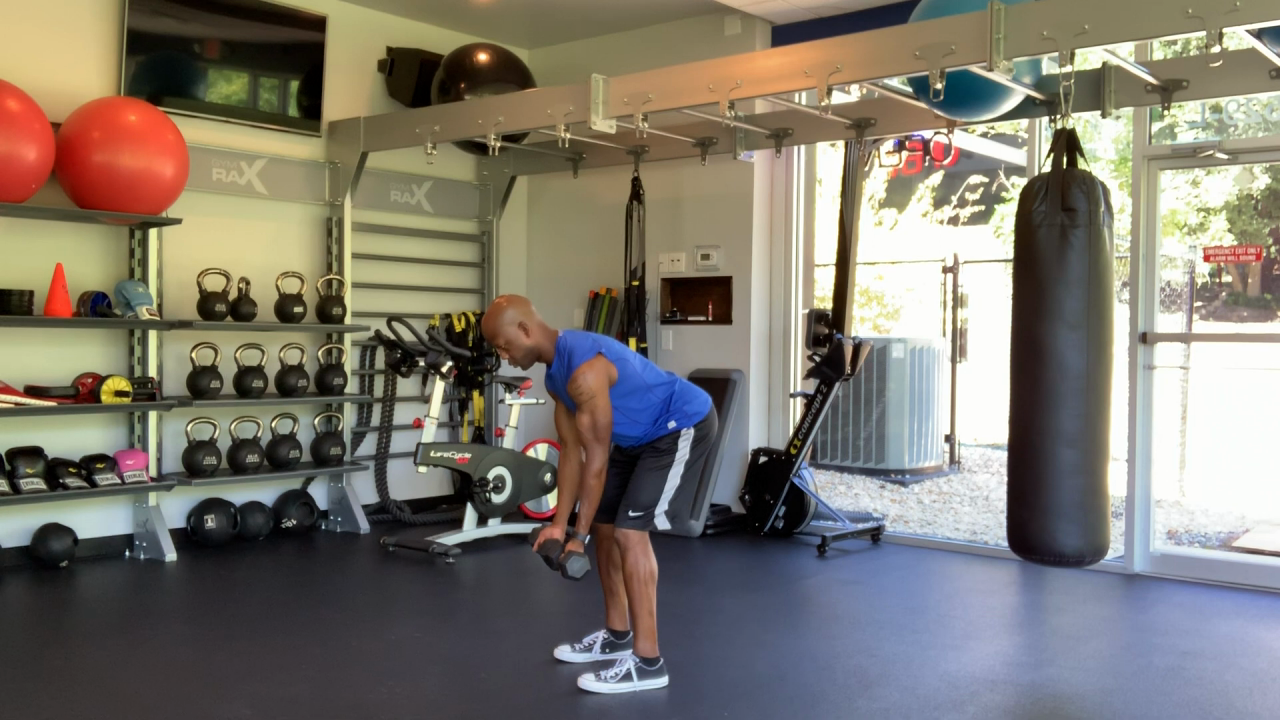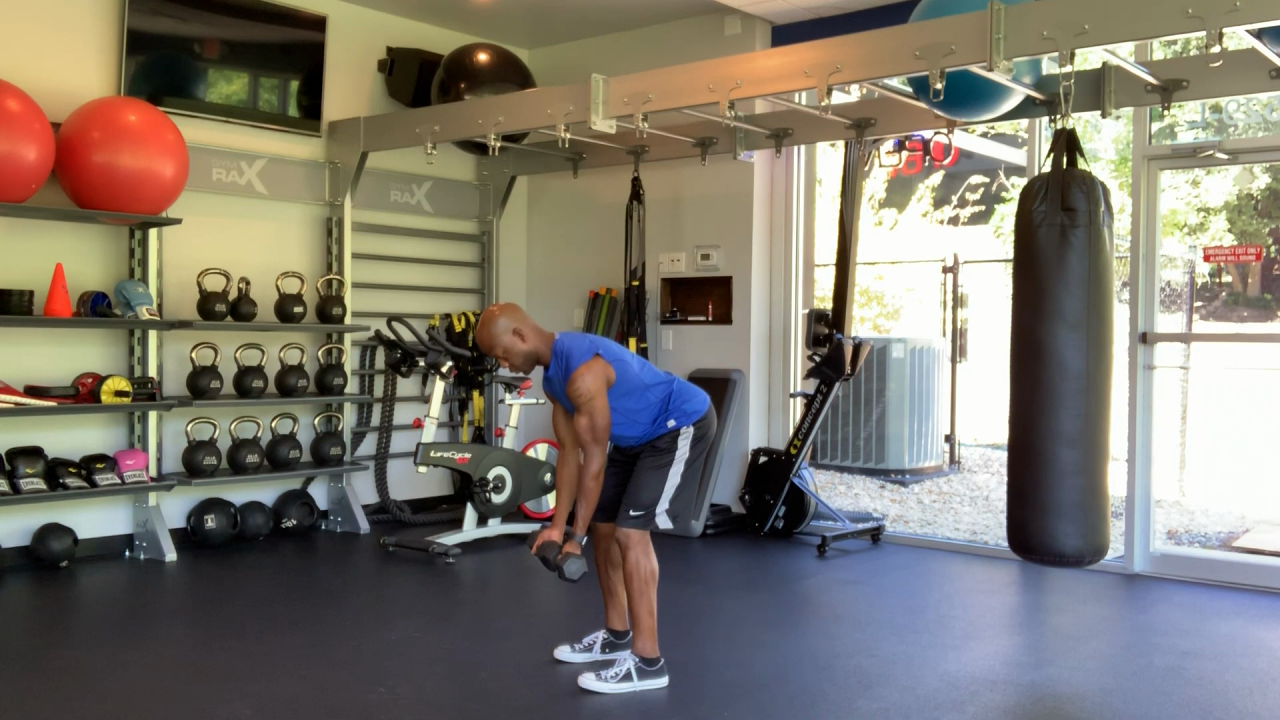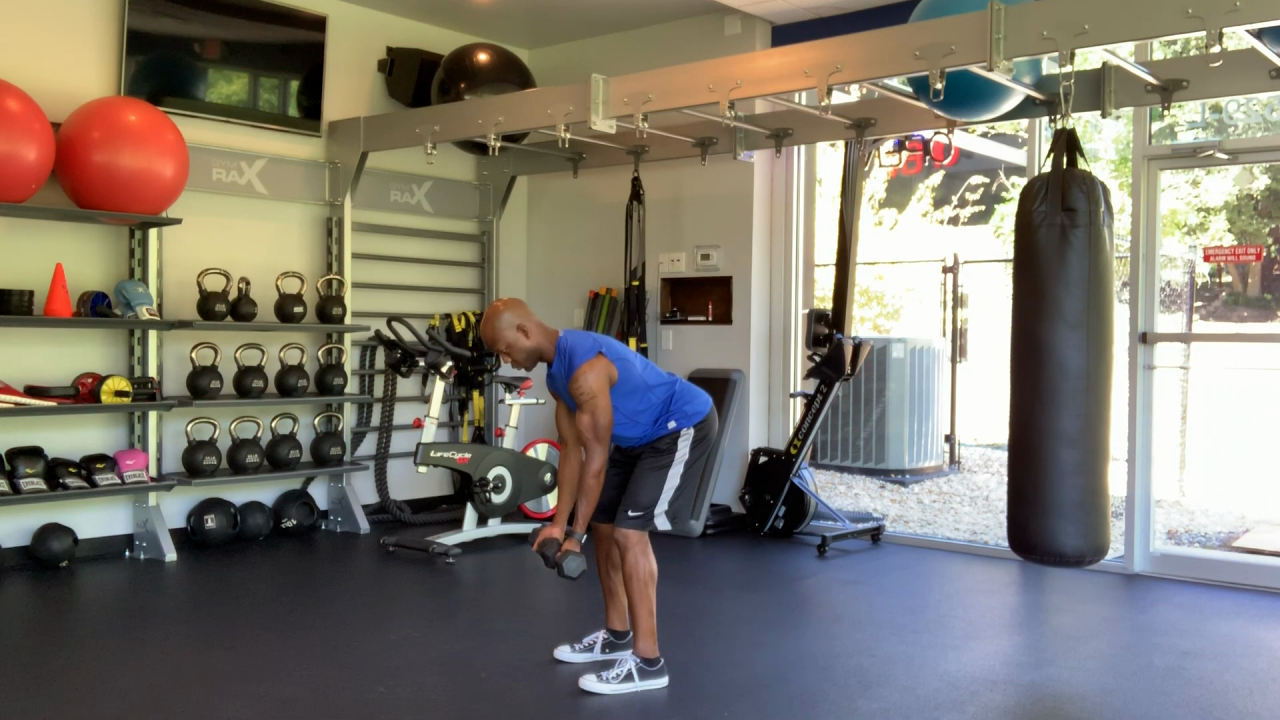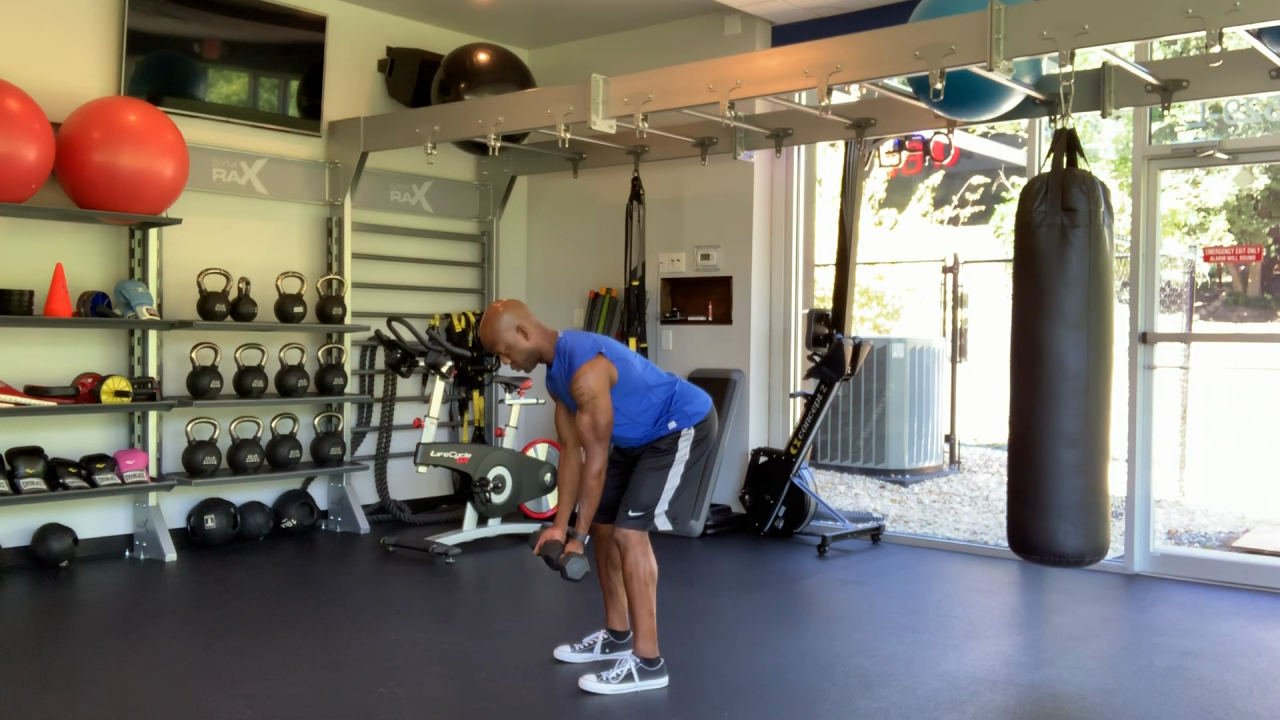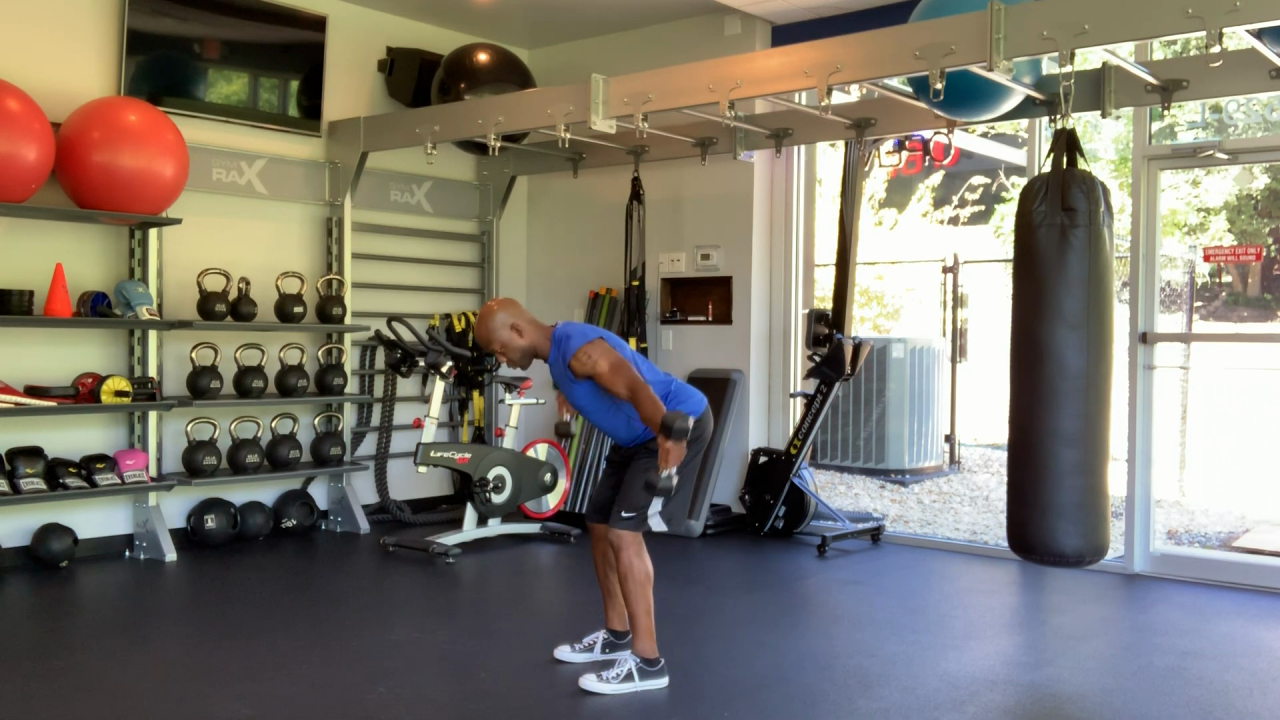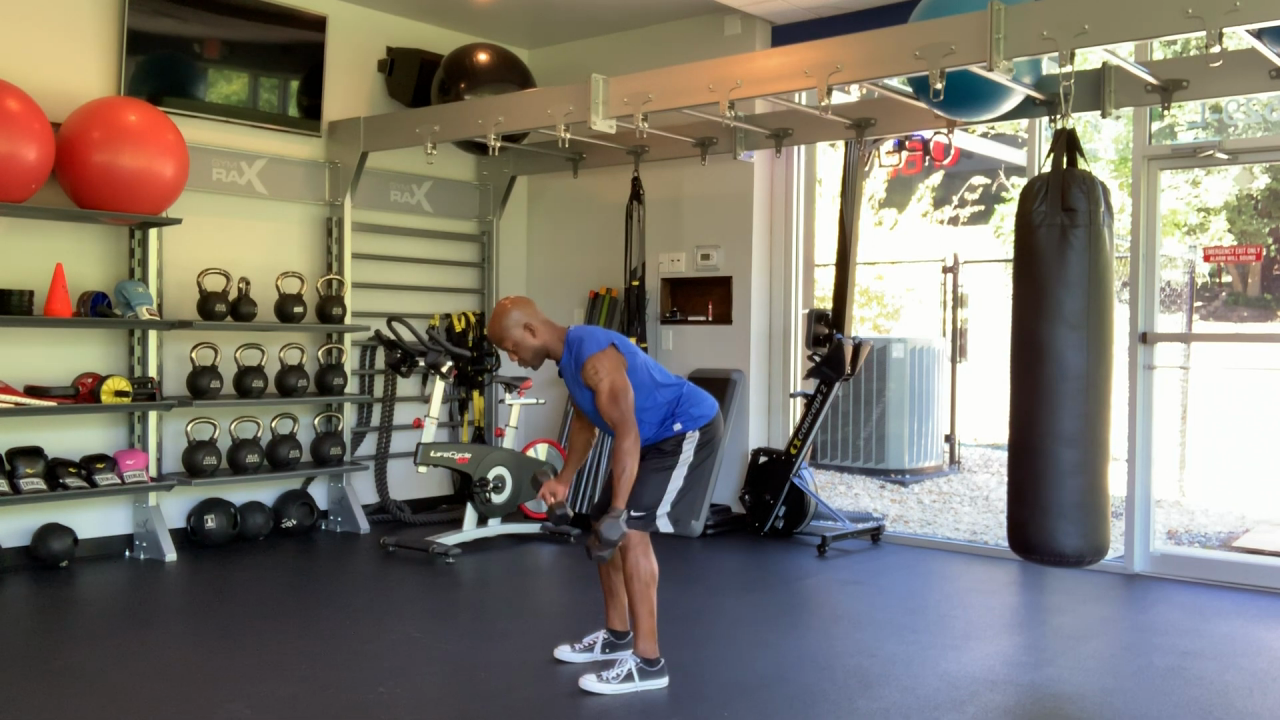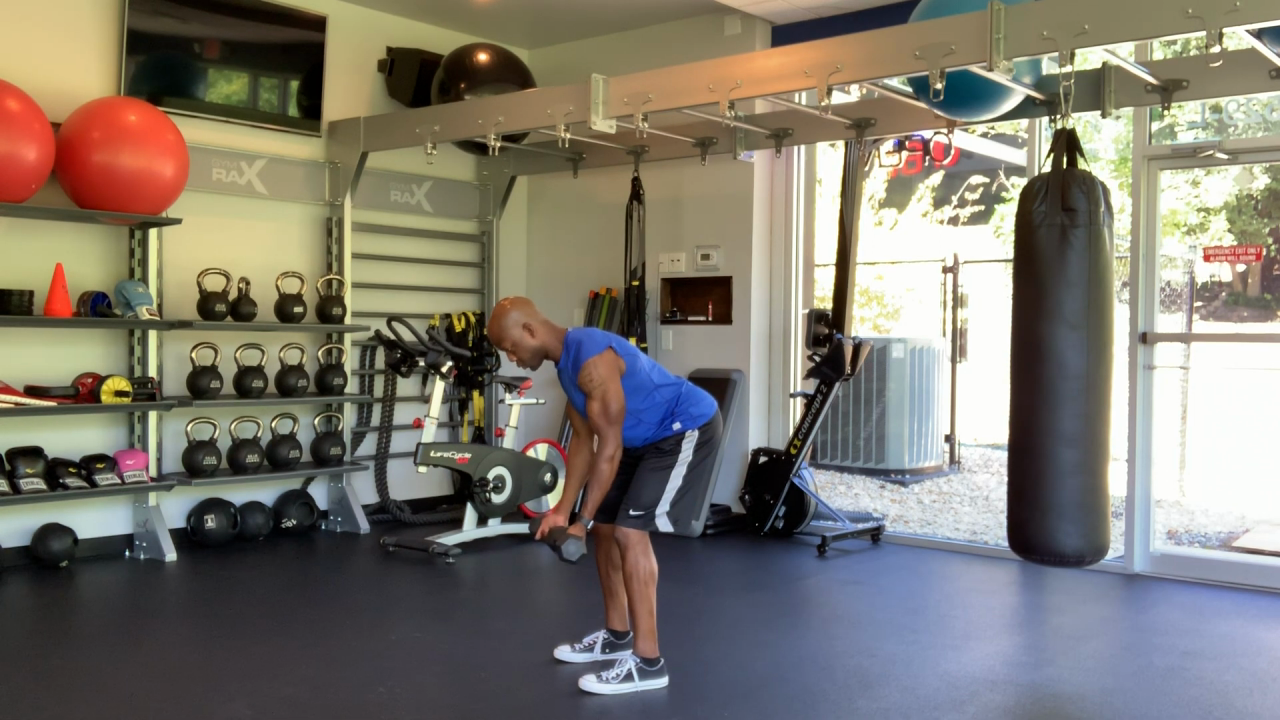
dt=0.7s
person 1, frame 1
left shoulder: (583, 369)
right shoulder: (555, 373)
left elbow: (596, 459)
right elbow: (571, 452)
left wrist: (578, 536)
right wrist: (559, 523)
left hip: (682, 427)
right hip: (641, 434)
left knee: (629, 532)
right knee: (604, 527)
left ankle: (647, 662)
right ankle: (617, 635)
person 1, frame 2
left shoulder: (582, 369)
right shoulder: (553, 375)
left elbow: (595, 459)
right elbow: (569, 453)
left wrist: (576, 537)
right wrist: (558, 524)
left hip: (682, 425)
right hip: (641, 434)
left knee: (630, 531)
right knee: (603, 526)
left ankle: (647, 661)
right ankle: (616, 635)
person 1, frame 3
left shoulder: (585, 368)
right shoulder: (556, 372)
left elbow: (595, 457)
right elbow: (571, 450)
left wrist: (575, 534)
right wrist: (559, 522)
left hip: (683, 425)
right hip: (641, 435)
left knee: (629, 532)
right knee: (603, 526)
left ankle: (647, 662)
right ankle: (617, 636)
person 1, frame 4
left shoulder: (585, 368)
right shoulder: (556, 373)
left elbow: (596, 459)
right elbow: (571, 452)
left wrist: (578, 536)
right wrist: (560, 524)
left hip: (683, 426)
right hip: (641, 435)
left knee: (629, 532)
right knee: (603, 526)
left ankle: (647, 662)
right ankle: (616, 635)
person 1, frame 5
left shoulder: (578, 348)
right shoulder: (557, 351)
left elbow: (638, 389)
left wrist: (668, 438)
right wrist: (567, 404)
right hip: (637, 434)
left knee: (624, 532)
right knee: (599, 524)
left ankle: (647, 662)
right ankle: (617, 636)
person 1, frame 6
left shoulder: (593, 355)
right shoulder: (567, 357)
left elbow: (627, 434)
right elbow: (585, 421)
left wrist: (618, 512)
right wrist: (563, 480)
left hip: (688, 428)
right hip: (654, 434)
left knee: (630, 532)
right knee: (604, 526)
left ankle: (647, 662)
right ankle: (617, 635)
person 1, frame 7
left shoulder: (591, 358)
right shoulder: (565, 362)
left elbow: (609, 446)
right elbow: (583, 439)
left wrist: (582, 521)
right wrist: (562, 510)
left hip: (688, 428)
right hip: (651, 435)
left knee: (630, 531)
right knee: (605, 526)
left ankle: (647, 662)
right ankle: (617, 636)
